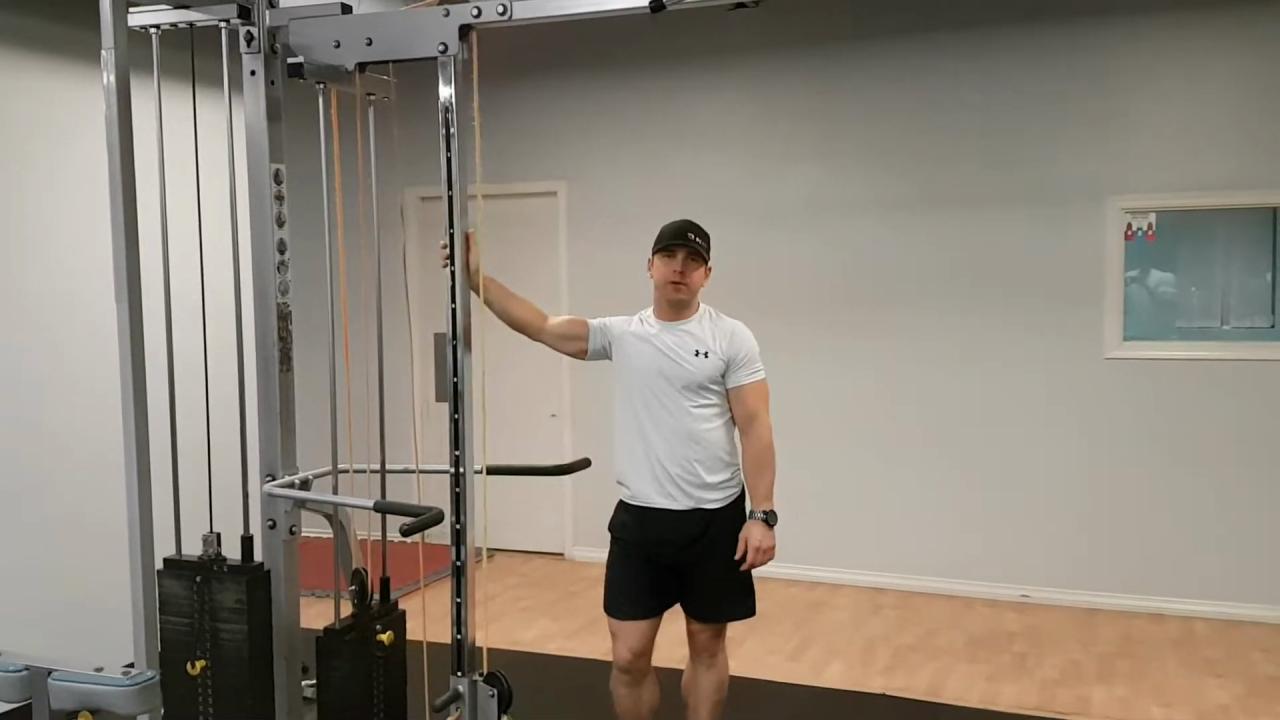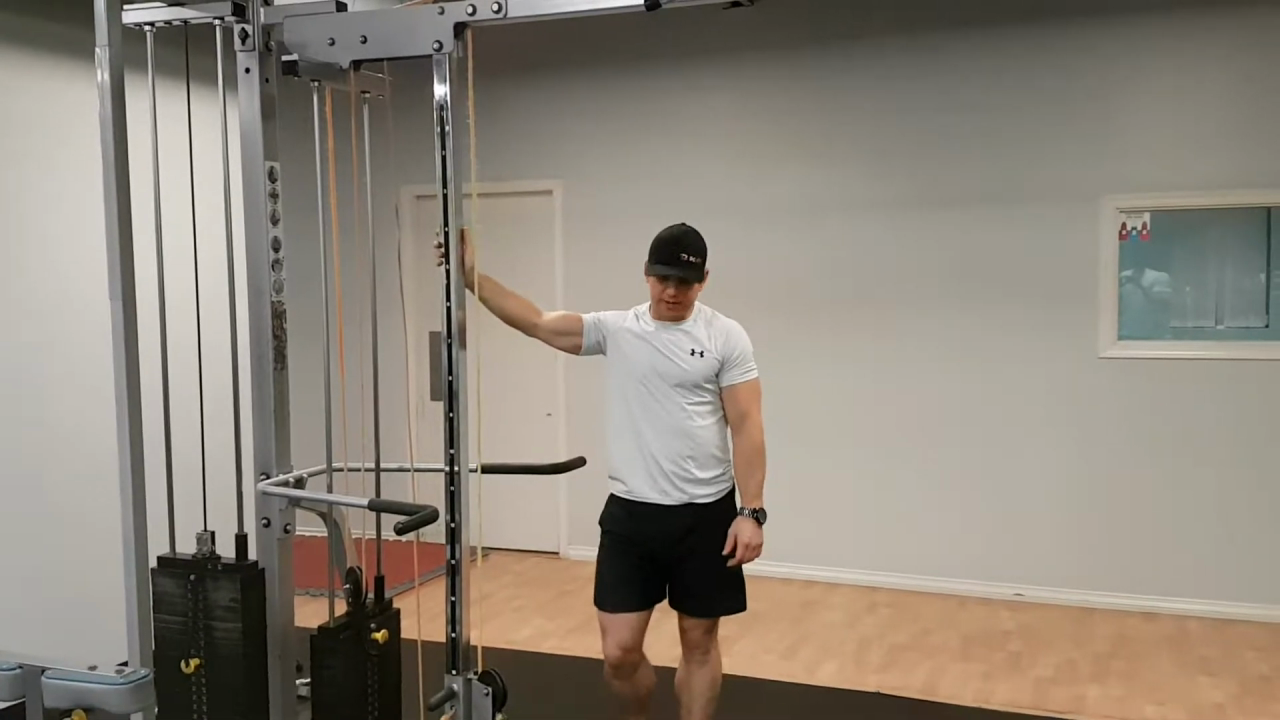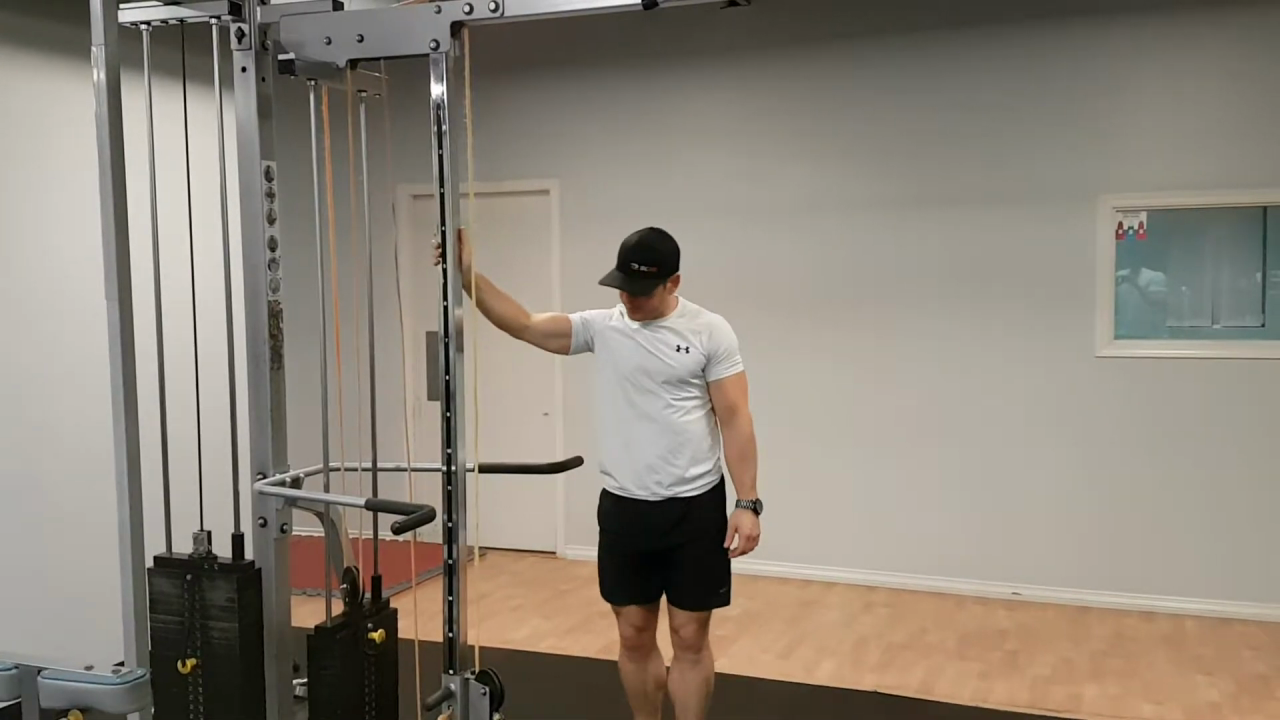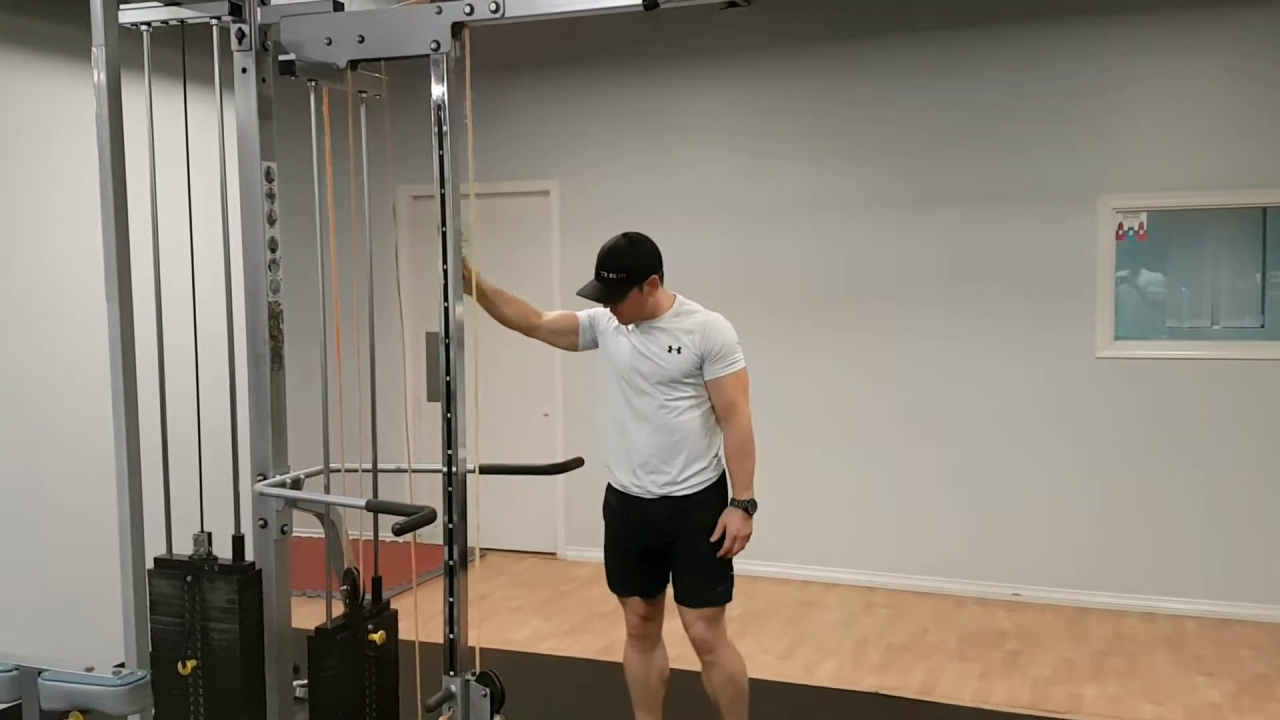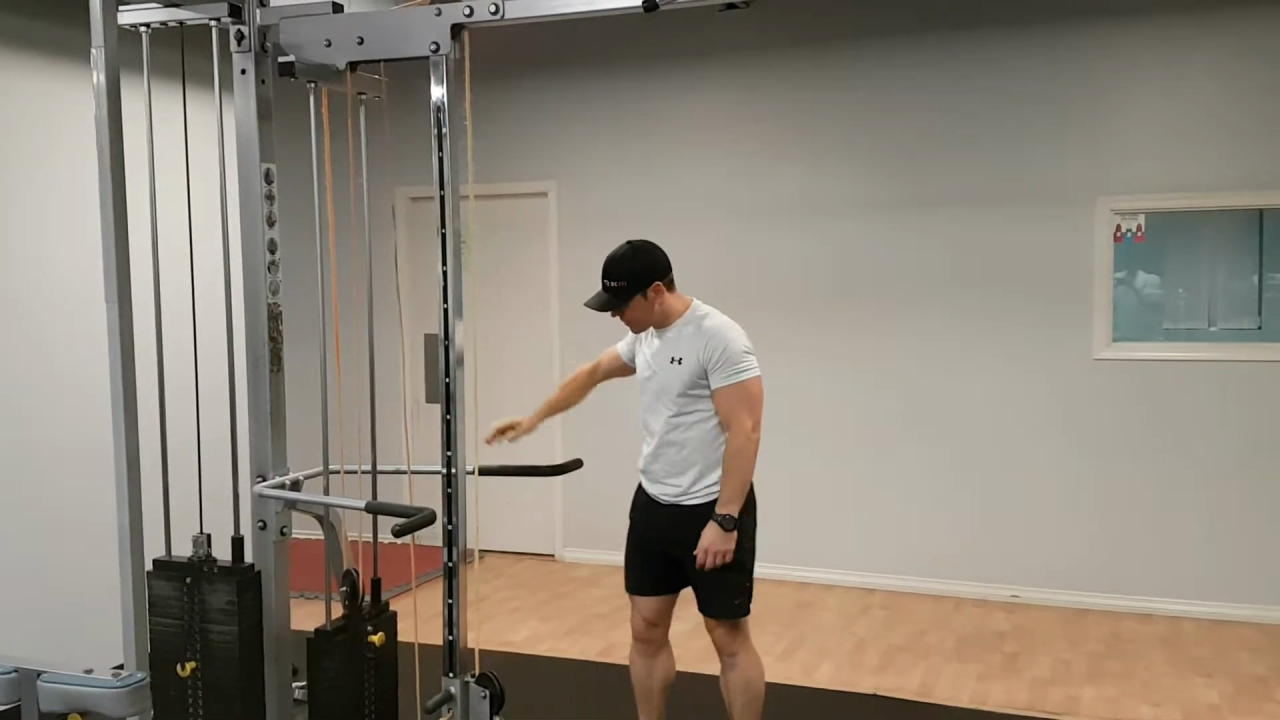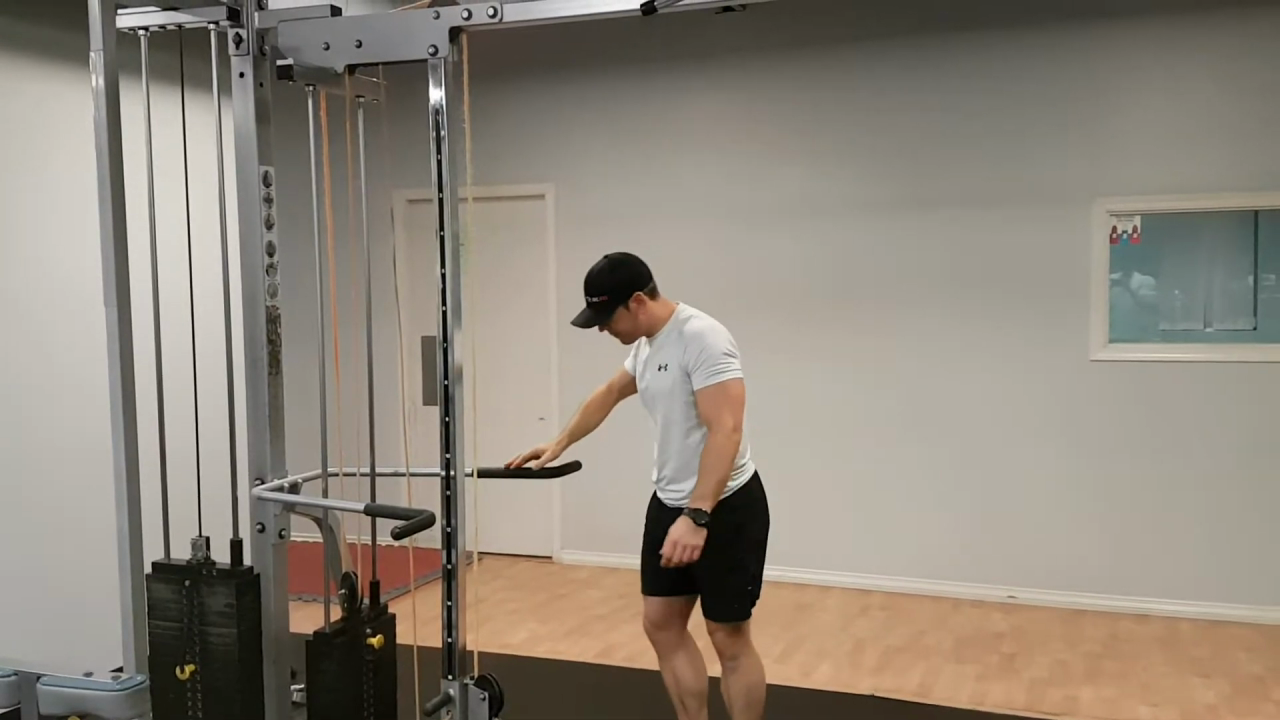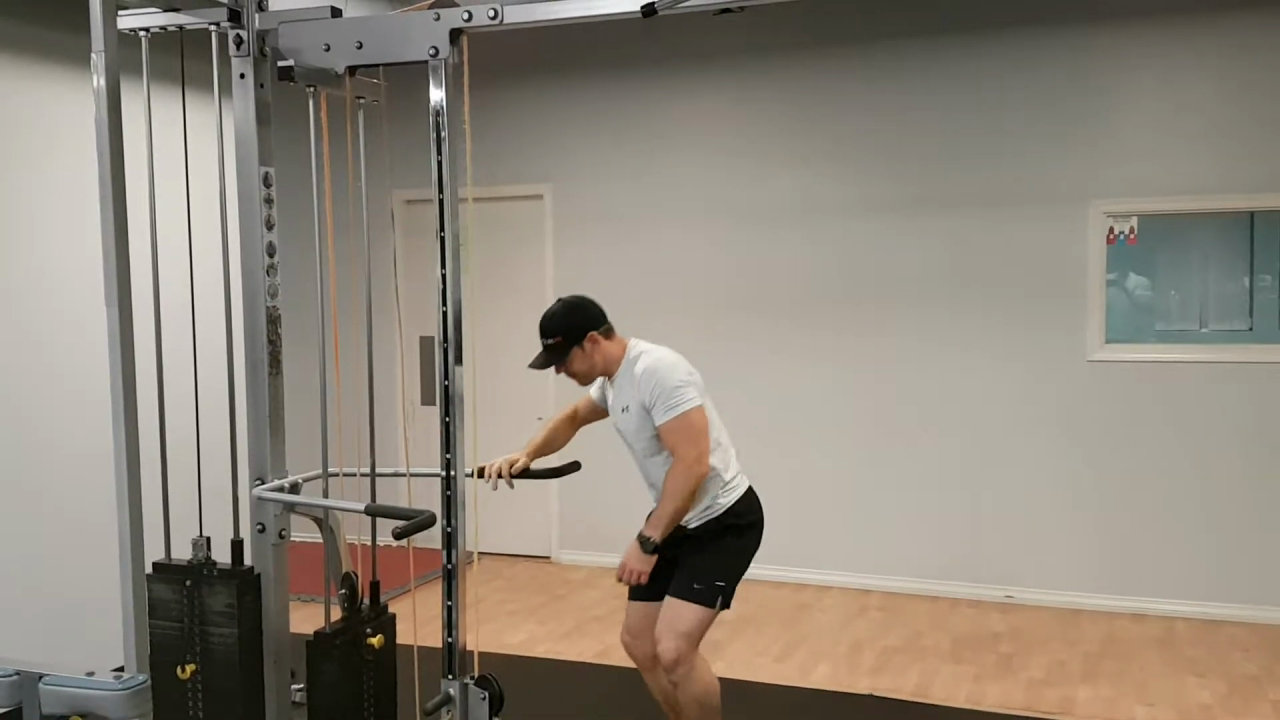
dt=0.3s
person 1, frame 1
left shoulder: (731, 338)
right shoulder: (620, 334)
left elbow: (755, 429)
right elbow: (539, 326)
left wrist: (762, 515)
right wrist: (476, 275)
left hip: (714, 519)
right hip: (641, 518)
left knee: (707, 646)
right knee: (629, 655)
person 1, frame 2
left shoulder: (726, 337)
right shoulder: (615, 329)
left elbow: (747, 427)
right elbow: (534, 322)
left wrist: (751, 512)
right wrist: (471, 273)
left hip: (704, 514)
right hip: (631, 513)
left knee: (699, 642)
right knee: (619, 651)
person 1, frame 3
left shoulder: (709, 332)
right shoulder: (601, 325)
left elbow: (735, 420)
right elbow: (522, 325)
left wrist: (748, 504)
right wrist: (469, 274)
left hip: (694, 508)
right hip: (624, 507)
left knee: (690, 639)
right knee: (635, 636)
person 1, frame 4
left shoulder: (707, 330)
right shoulder: (604, 324)
left elbow: (735, 420)
right elbow: (533, 322)
left wrist: (742, 503)
right wrist: (475, 285)
left hip: (695, 504)
right hip: (627, 502)
left knee: (706, 637)
right knee: (641, 629)
person 1, frame 5
left shoulder: (718, 336)
right shoulder: (645, 336)
left elbow: (744, 431)
right elbow: (593, 372)
left wrist: (725, 522)
right wrist: (534, 418)
left hip: (714, 505)
right hip: (655, 503)
left knee: (729, 636)
right knee: (646, 630)
person 1, frame 6
left shoulder: (702, 338)
right shoulder: (647, 344)
left elbow: (725, 432)
right elbow: (608, 394)
left wrist: (696, 516)
right wrist: (558, 444)
left hip: (724, 508)
right hip: (668, 502)
left knee: (729, 641)
right knee: (661, 628)
person 1, frame 7
left shoulder: (655, 371)
right shoulder: (616, 377)
left elbow: (692, 466)
right elbow: (574, 416)
left wrist: (646, 542)
right wrist: (524, 455)
left hip: (725, 522)
right hip: (682, 522)
left knee: (670, 649)
right knee: (637, 641)
